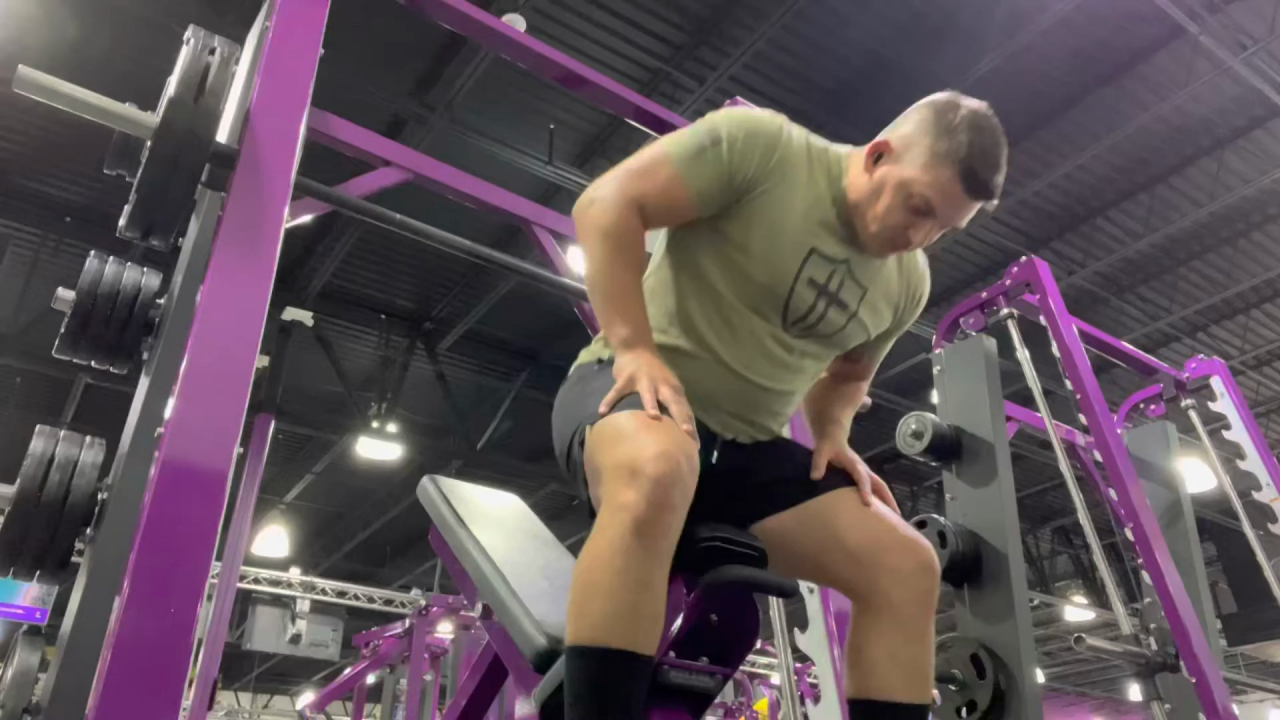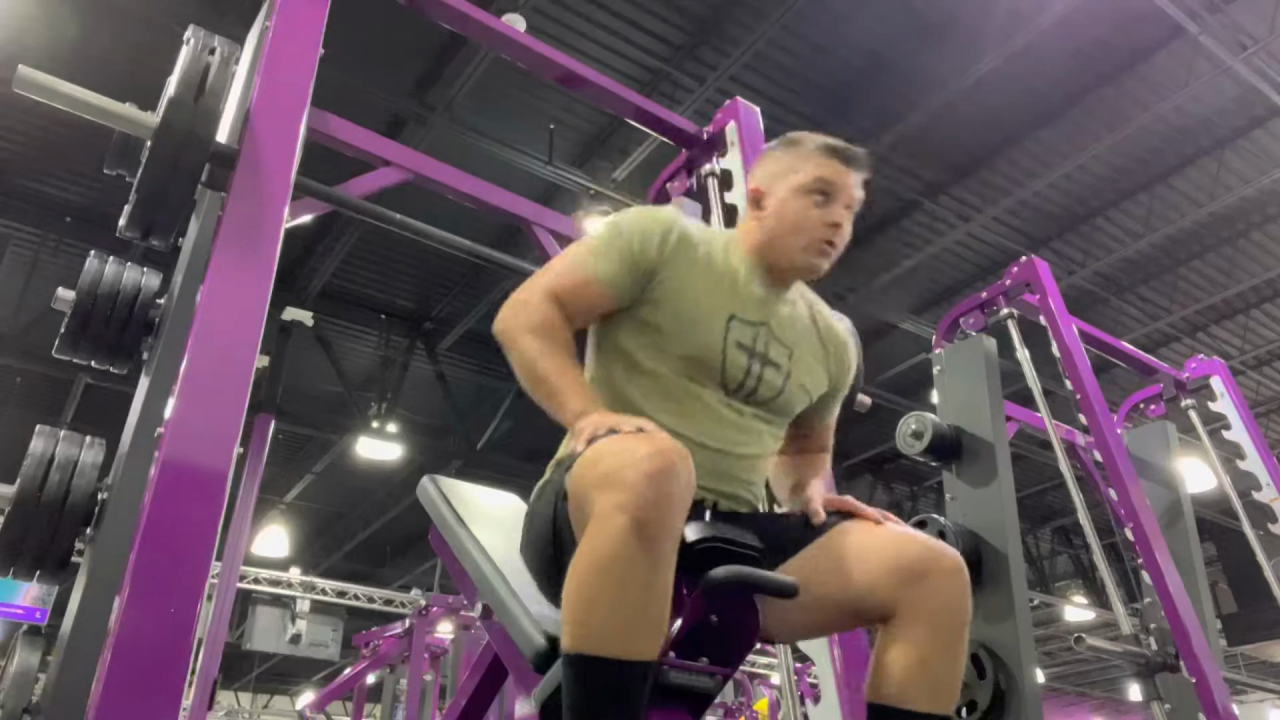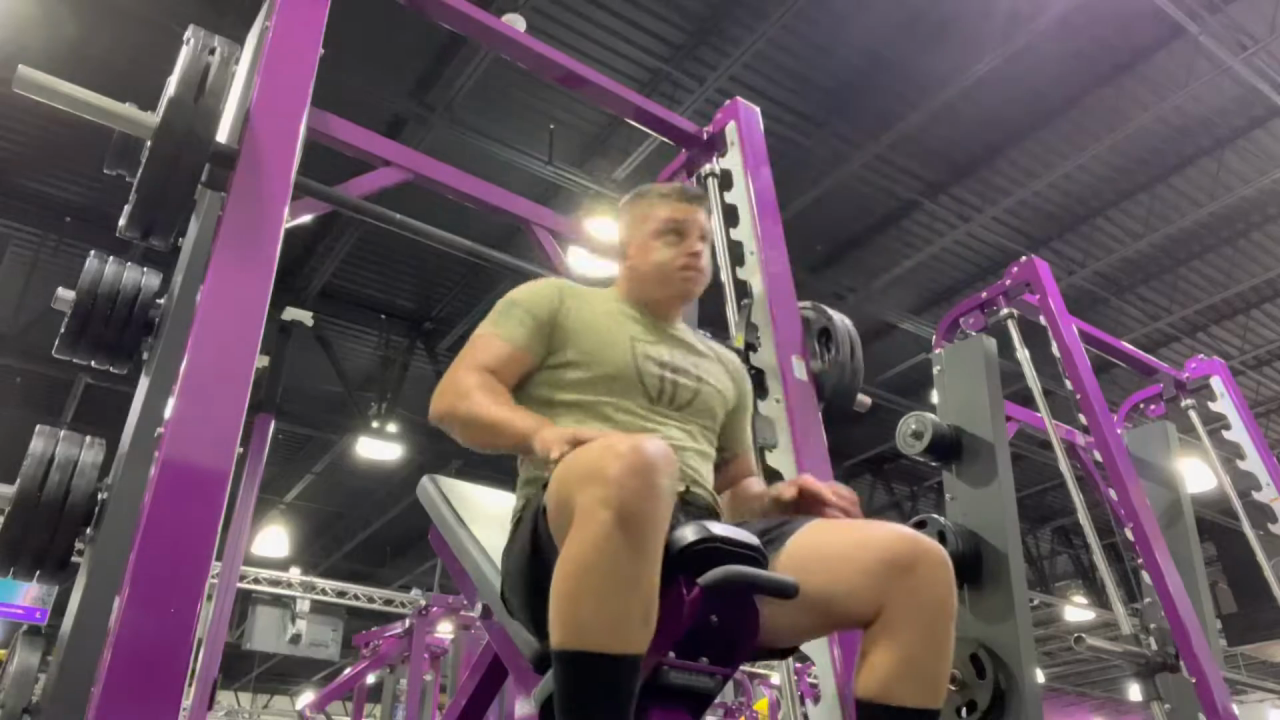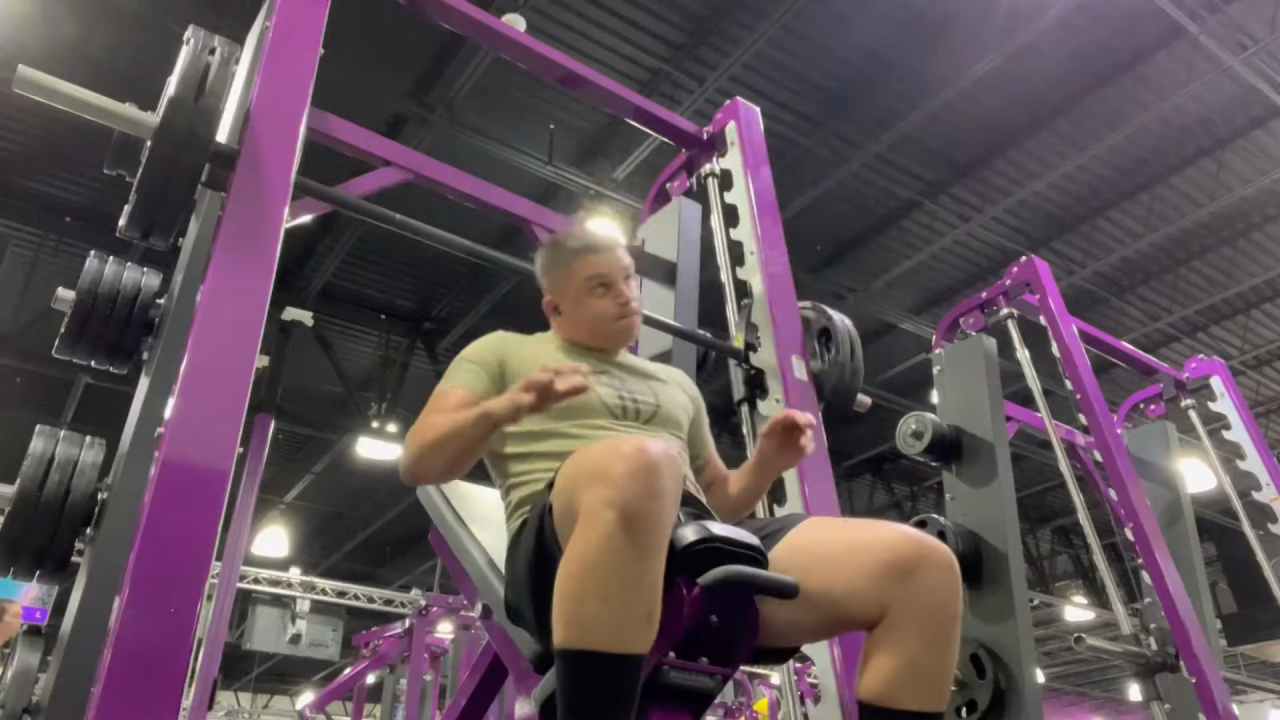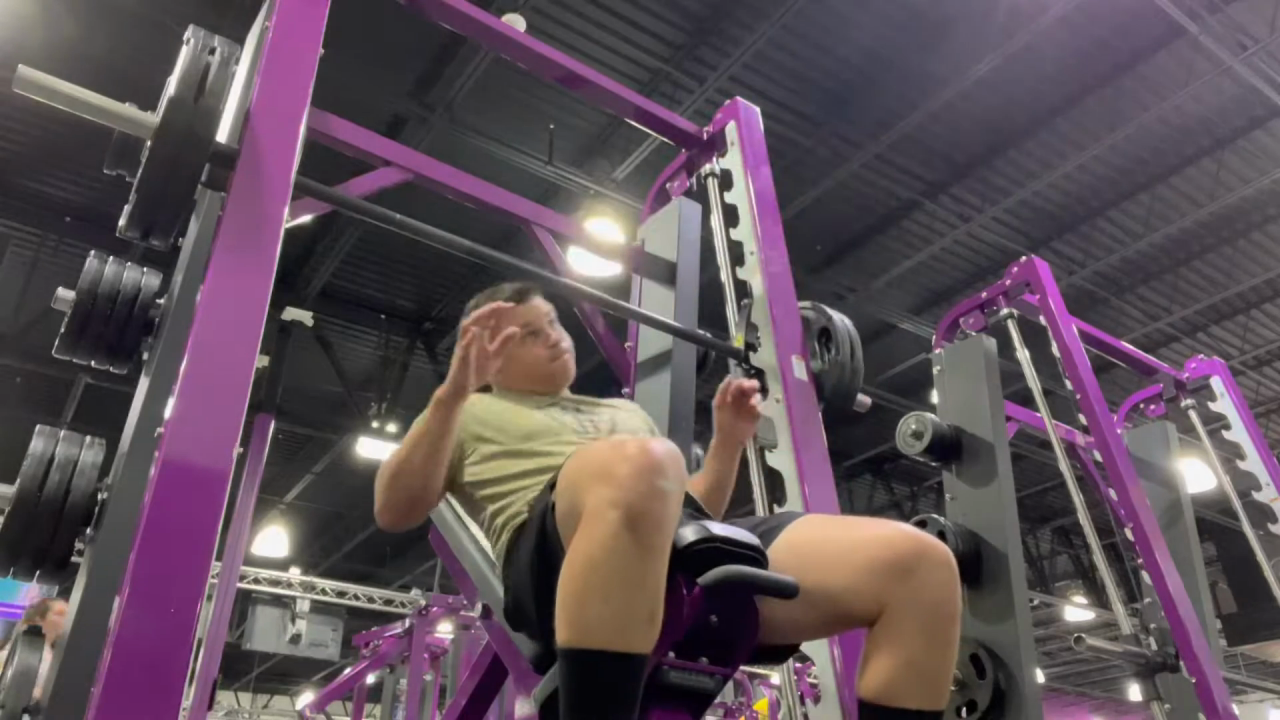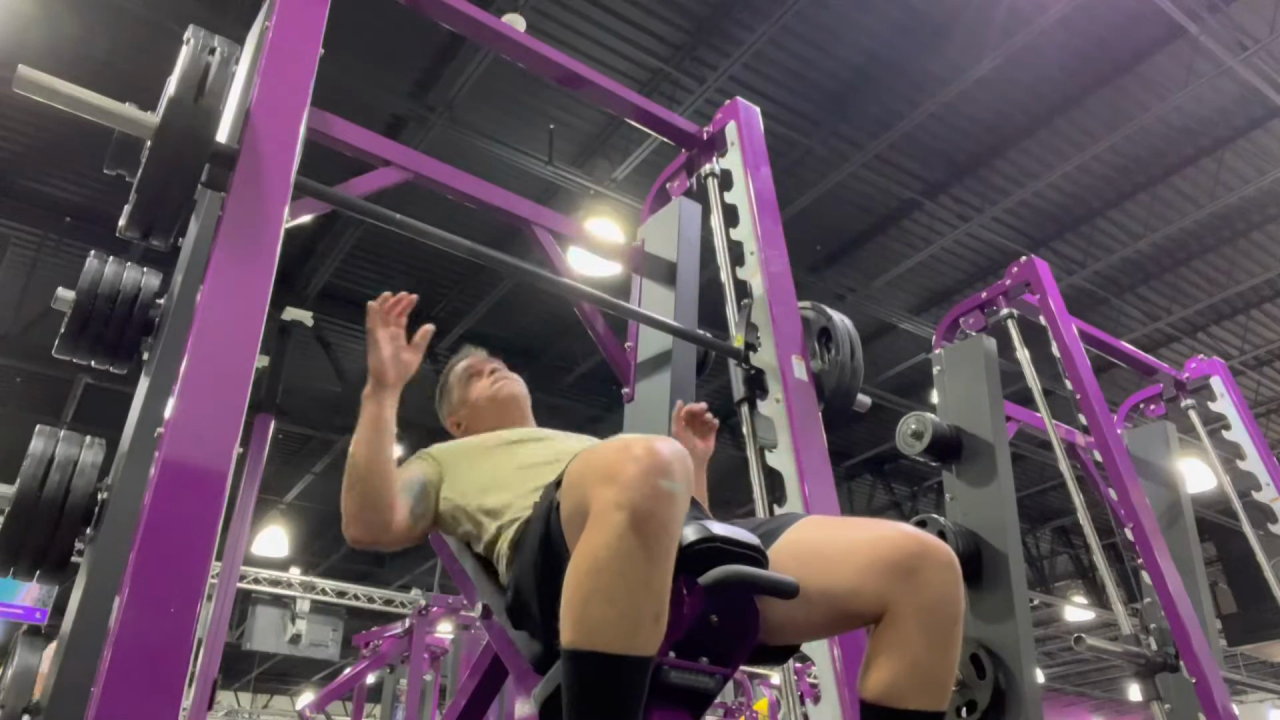
dt=0.3s
person 1, frame 1
left shoulder: (907, 283)
right shoulder: (762, 146)
right elbow: (607, 204)
left wrist: (832, 438)
right wrist: (633, 346)
left hip: (745, 444)
right hip: (631, 400)
left knee: (904, 564)
right knee: (658, 468)
person 1, frame 2
left shoulder: (831, 341)
right shoulder: (663, 240)
right elbow: (523, 313)
left wrist: (810, 492)
right wrist: (589, 412)
right hip: (599, 508)
left knee: (936, 573)
right knee: (649, 467)
person 1, frame 3
left shoulder: (723, 367)
right shoulder: (553, 304)
right elbow: (453, 399)
left wrist: (781, 497)
right wrist: (544, 433)
right hip: (573, 538)
left knee: (917, 564)
right knee: (633, 465)
person 1, frame 4
left shoulder: (676, 384)
right shoulder: (504, 354)
right elbow: (420, 457)
left wrist: (764, 466)
right wrist: (508, 407)
right hip: (571, 550)
left knee: (922, 566)
right knee: (638, 464)
person 1, frame 5
left shoulder: (623, 414)
right shoulder: (470, 417)
right elbow: (395, 510)
left wrist: (730, 438)
right wrist: (453, 390)
right hip: (558, 554)
left knee: (920, 564)
right knee: (640, 465)
person 1, frame 6
left shoulder: (589, 443)
right shoulder: (445, 462)
right elbow: (369, 527)
left wrist: (695, 461)
right wrist: (383, 386)
left hip: (687, 550)
right hip: (562, 553)
left knee: (923, 565)
right knee: (646, 466)
